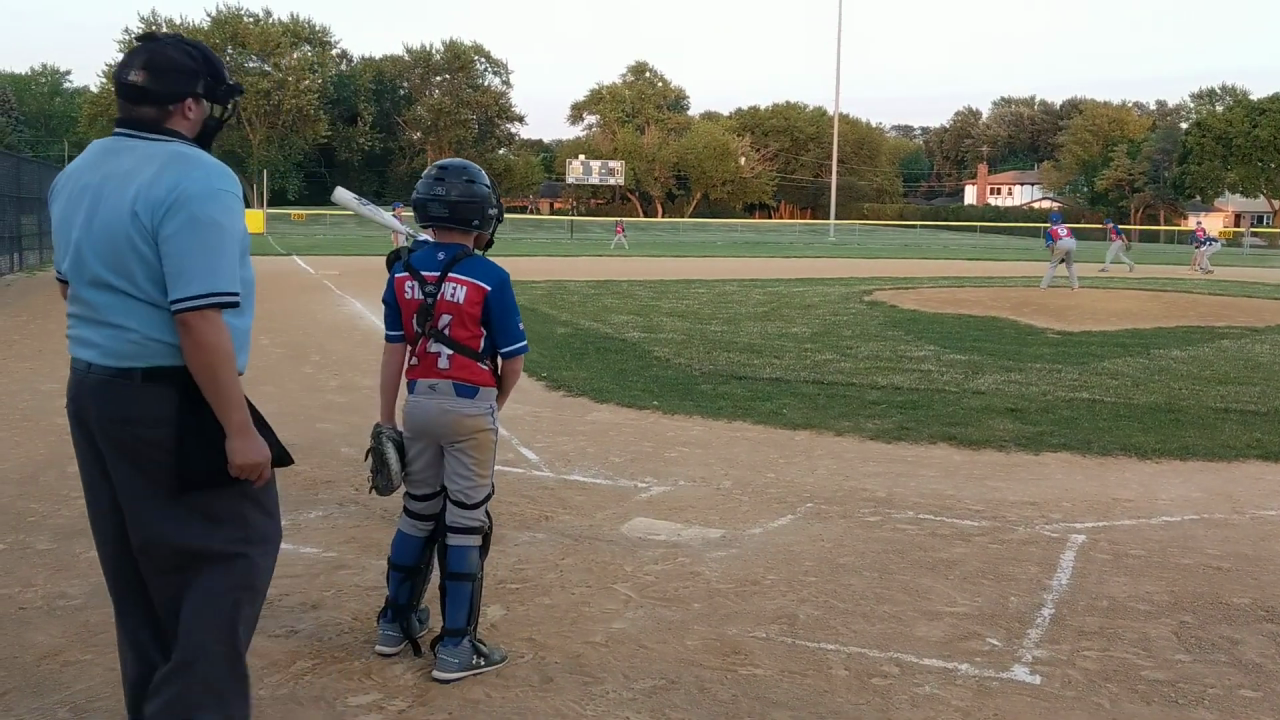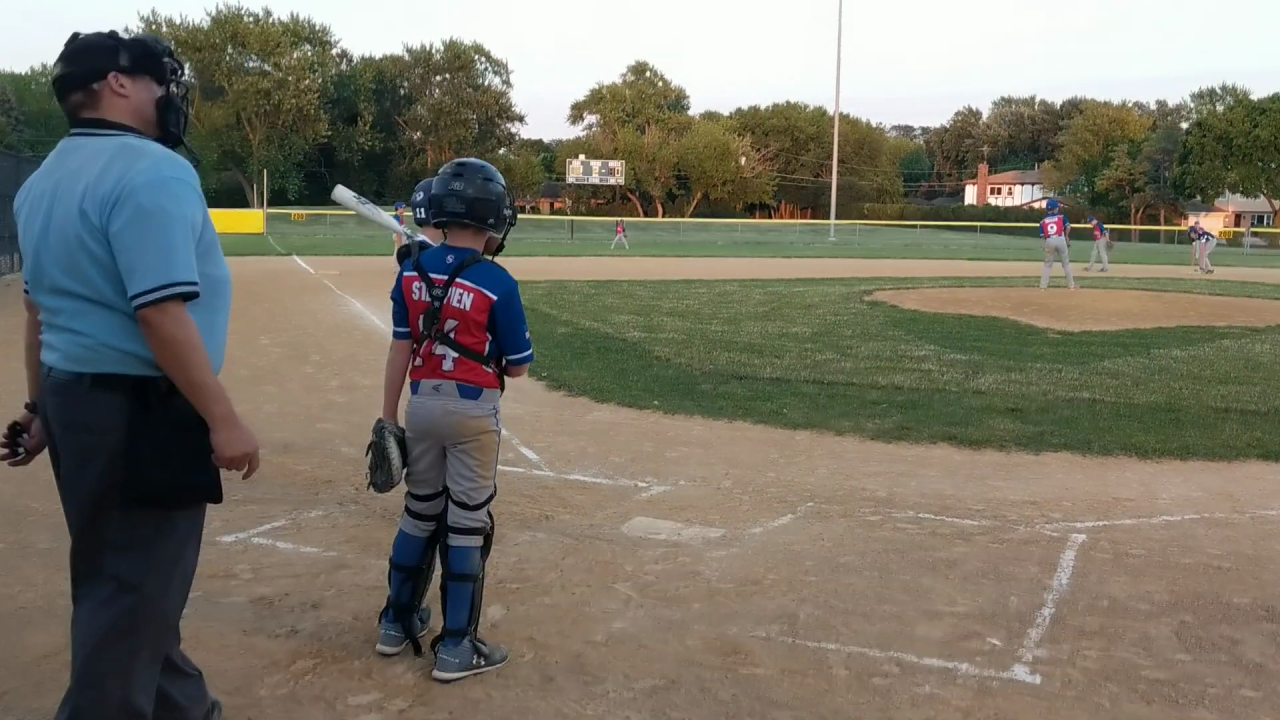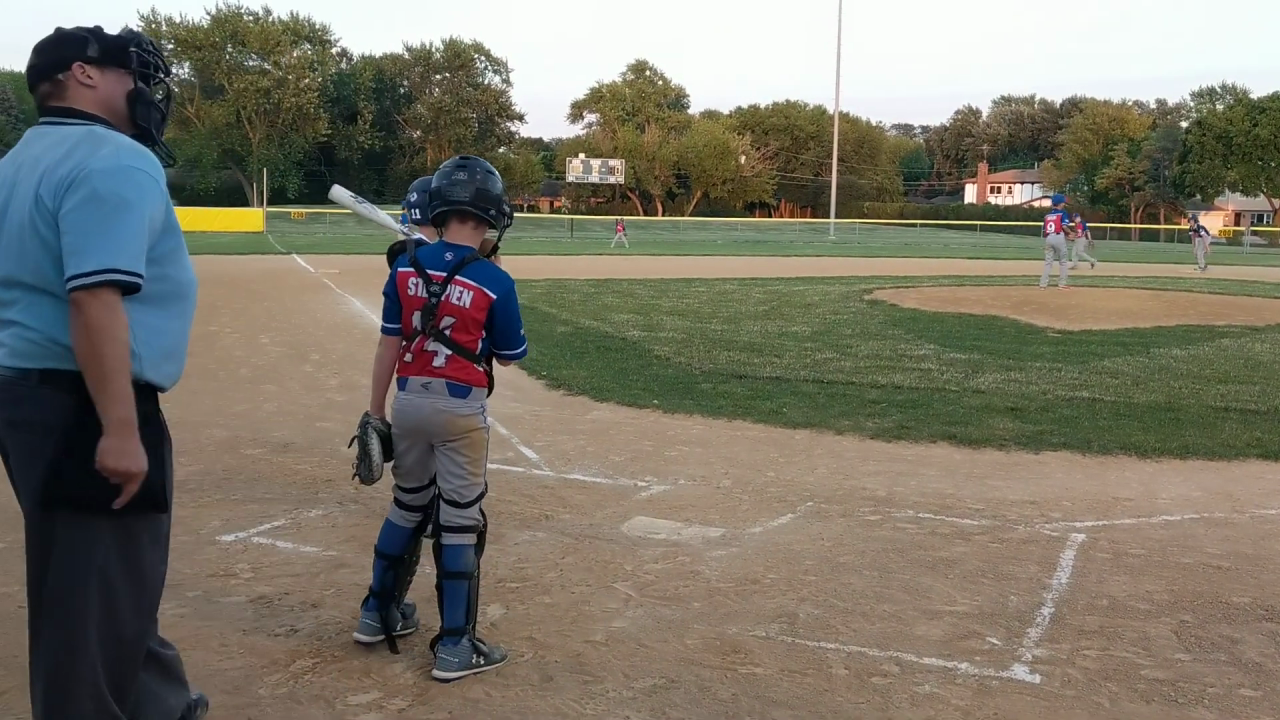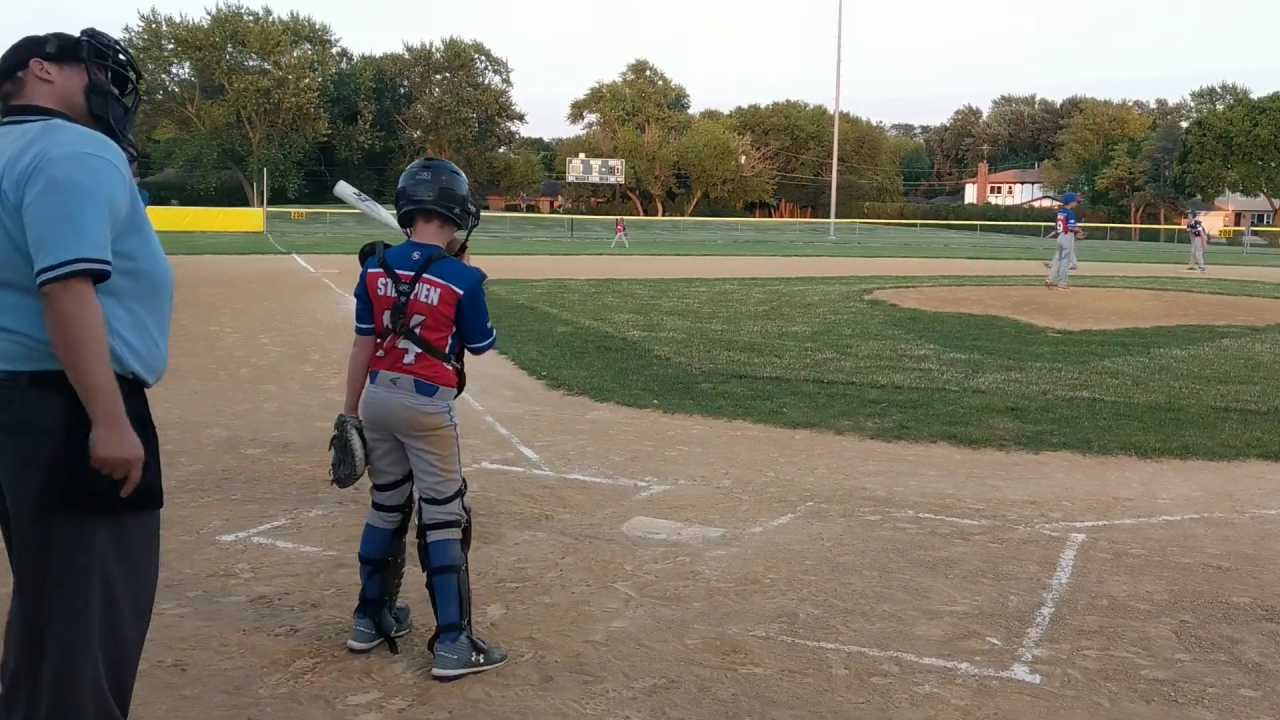
dt=0.3s
person 1, frame 1
left shoulder: (76, 172)
right shoulder: (200, 179)
right elbow: (201, 318)
right wrist: (239, 429)
left hip: (92, 390)
right hip: (171, 401)
left knee: (141, 566)
right knee: (230, 550)
person 1, frame 2
right shoulder: (153, 171)
right elbow: (161, 313)
right wrist: (224, 419)
left hip: (73, 397)
right hip: (136, 406)
left knee: (135, 571)
right knee: (136, 583)
person 1, frame 3
right shoulder: (117, 161)
right elbow: (96, 299)
right wrist: (120, 429)
right hip: (82, 410)
left knee: (112, 576)
right knee: (95, 590)
person 1, frame 4
right shoulder: (78, 151)
right elbow: (67, 291)
left wrist: (113, 177)
right wrist: (110, 420)
right hip: (65, 407)
right knee: (91, 596)
person 2, frame 1
left shoulder: (403, 272)
right shoulder: (489, 277)
left elbow: (393, 354)
right elbow: (512, 361)
left wrist: (385, 421)
right wrist: (497, 401)
left hip: (419, 404)
right hip: (469, 409)
left knee: (419, 512)
right knee: (466, 524)
left ankle: (396, 622)
right ankle: (456, 646)
person 2, frame 2
left shoulder: (412, 271)
right shoulder: (496, 282)
left elbow: (400, 350)
right elbow: (517, 365)
left wrist: (387, 417)
left hip: (421, 404)
right hip: (471, 410)
left knee: (419, 513)
right knee: (467, 525)
left ankle: (397, 622)
right ankle: (456, 646)
person 2, frame 3
left shoulder: (406, 267)
right shoulder: (494, 281)
left elbow: (389, 346)
right elbow: (510, 356)
left wrist: (375, 412)
left hip: (409, 401)
right hip: (460, 410)
left knee: (408, 505)
right knee: (460, 523)
left ankle: (378, 612)
right ankle: (455, 645)
person 2, frame 4
left shoulder: (376, 268)
right shoulder: (461, 278)
left elbow: (363, 346)
right elbow: (481, 346)
left wrist: (350, 411)
left hip: (379, 398)
right hip: (428, 405)
left knee: (387, 507)
right knee: (445, 519)
left ankle: (371, 617)
right ankle: (453, 643)
